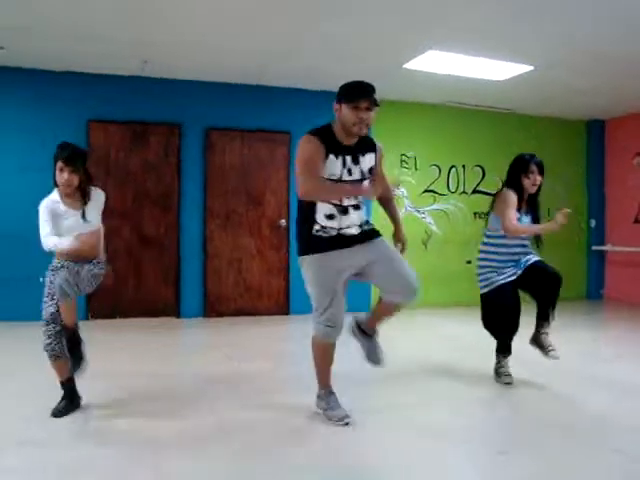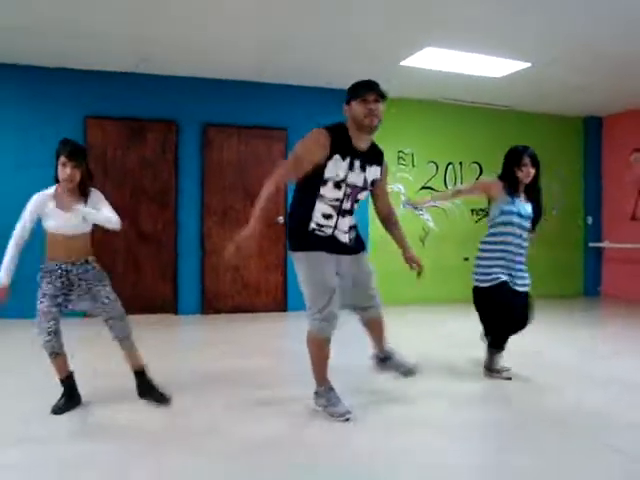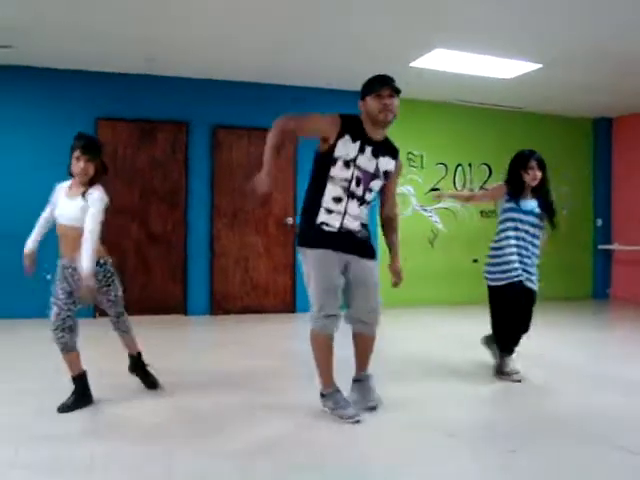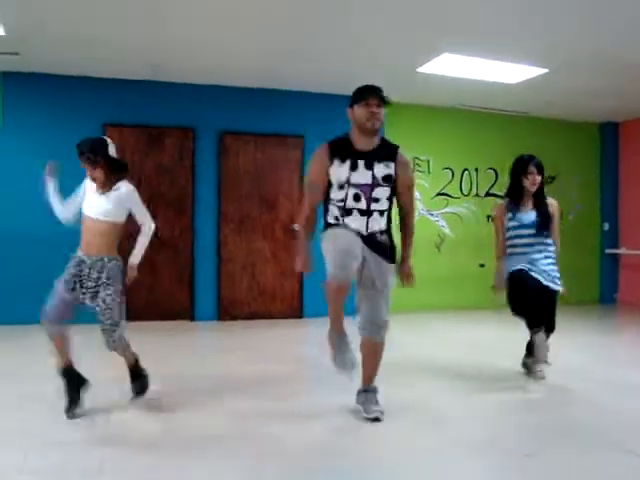
dt=0.2s
person 1, frame 1
left shoulder: (371, 148)
right shoulder: (313, 143)
left elbow: (383, 187)
right elbow: (306, 189)
left wrist: (398, 227)
right wrist: (361, 189)
left hip: (361, 238)
right hip: (321, 247)
left knee: (406, 287)
right knee: (328, 322)
left ankle: (367, 328)
right ankle: (325, 394)
person 1, frame 2
left shoulder: (378, 160)
right shoulder: (323, 140)
left elbow: (384, 209)
right elbow: (278, 179)
left wrist: (405, 249)
right wrist: (254, 225)
left hip: (348, 243)
right hip: (310, 243)
left knee: (368, 305)
right knee: (324, 317)
left ankle: (383, 354)
right ankle: (323, 390)
person 1, frame 3
left shoulder: (392, 157)
right shoulder: (336, 127)
left elbow: (388, 212)
right elbow: (283, 125)
left wrist: (395, 257)
right wrist: (268, 166)
left hip: (359, 244)
right hip: (320, 240)
left knee: (366, 316)
right knee: (325, 315)
left ankle: (362, 379)
right ankle: (329, 391)
person 1, frame 4
left shoulder: (397, 159)
right shoulder: (328, 153)
left elbow: (407, 211)
right elbow: (309, 204)
left wrist: (406, 258)
right wrist: (302, 250)
left hip: (380, 246)
right hip: (340, 234)
left knee: (376, 322)
right knee: (343, 260)
left ankle: (368, 391)
right ankle: (337, 331)
person 2, frame 1
left shoulder: (97, 196)
right shoulder: (49, 204)
right elbow: (48, 241)
left wrist: (101, 260)
right wrist: (74, 241)
left hip: (91, 266)
right hip: (60, 267)
left knee: (62, 282)
right knee: (50, 333)
left ankle: (73, 337)
right ankle: (70, 394)
person 2, frame 2
left shoulder: (92, 196)
right shoulder: (41, 199)
left elbow: (114, 222)
left wrist: (78, 210)
left hip: (86, 269)
right hip: (54, 272)
left knee: (118, 321)
right knee: (48, 334)
left ankle: (143, 383)
right ankle: (70, 392)
person 2, frame 3
left shoulder: (97, 194)
right shoulder: (61, 189)
left elbow: (92, 231)
right elbow: (47, 217)
left wrist: (87, 273)
right wrist: (31, 246)
left hip: (98, 267)
right hip: (67, 269)
left knee: (119, 317)
right knee: (61, 329)
left ankle: (137, 363)
right ankle: (81, 390)
person 2, frame 4
left shoulder: (125, 190)
right shoulder: (88, 187)
left elbow: (148, 225)
right elbow: (65, 216)
left wrist: (135, 258)
right wrist: (51, 183)
left hip: (107, 267)
right hip: (81, 263)
left knee: (111, 329)
right knee: (52, 317)
left ankle: (136, 369)
right ankle: (72, 380)
person 3, frame 1
left shoulder: (529, 202)
right shoulder: (508, 195)
right elbow: (511, 229)
right wrist: (551, 226)
left hip: (521, 262)
right hip: (495, 269)
left knee: (552, 280)
right knee: (507, 319)
left ankle: (541, 333)
right ankle: (502, 362)
person 3, frame 2
left shoulder: (532, 197)
right shoulder: (498, 188)
right elbow: (459, 192)
right wrist: (427, 199)
left hip: (516, 268)
right hip: (493, 268)
left knee: (519, 318)
right knee: (500, 311)
left ankle: (493, 335)
right ankle: (494, 358)
person 3, frame 3
left shoulder: (542, 198)
right shoulder: (505, 190)
right elbow: (473, 197)
right wrist: (449, 194)
left hip: (527, 268)
right hip: (503, 266)
left knee: (521, 320)
right knee: (506, 315)
left ankle: (496, 341)
right ankle: (504, 362)
person 3, frame 4
left shoulder: (550, 205)
right shoulder: (504, 208)
left elbow: (554, 241)
right elbow: (501, 245)
left wrist: (558, 278)
right wrist: (499, 275)
left hip: (546, 271)
right hip: (519, 268)
left knee: (547, 323)
right knee: (524, 288)
left ankle: (531, 358)
right ankle: (536, 333)
